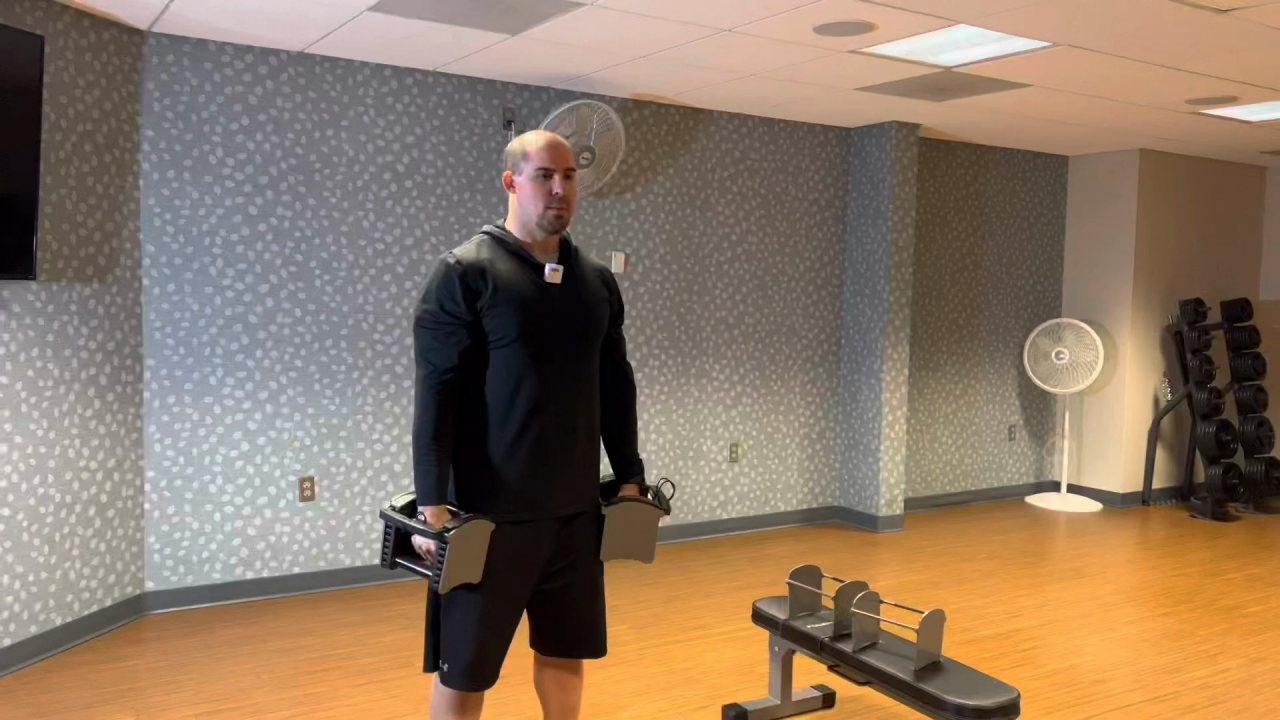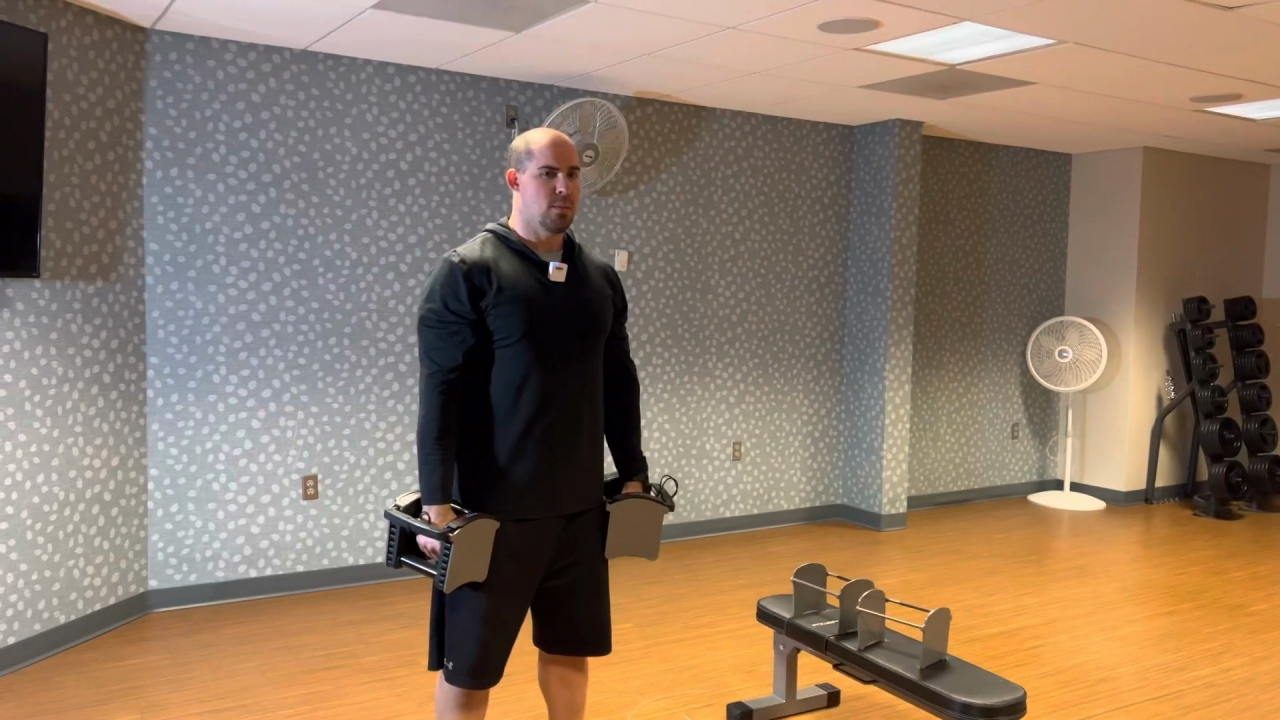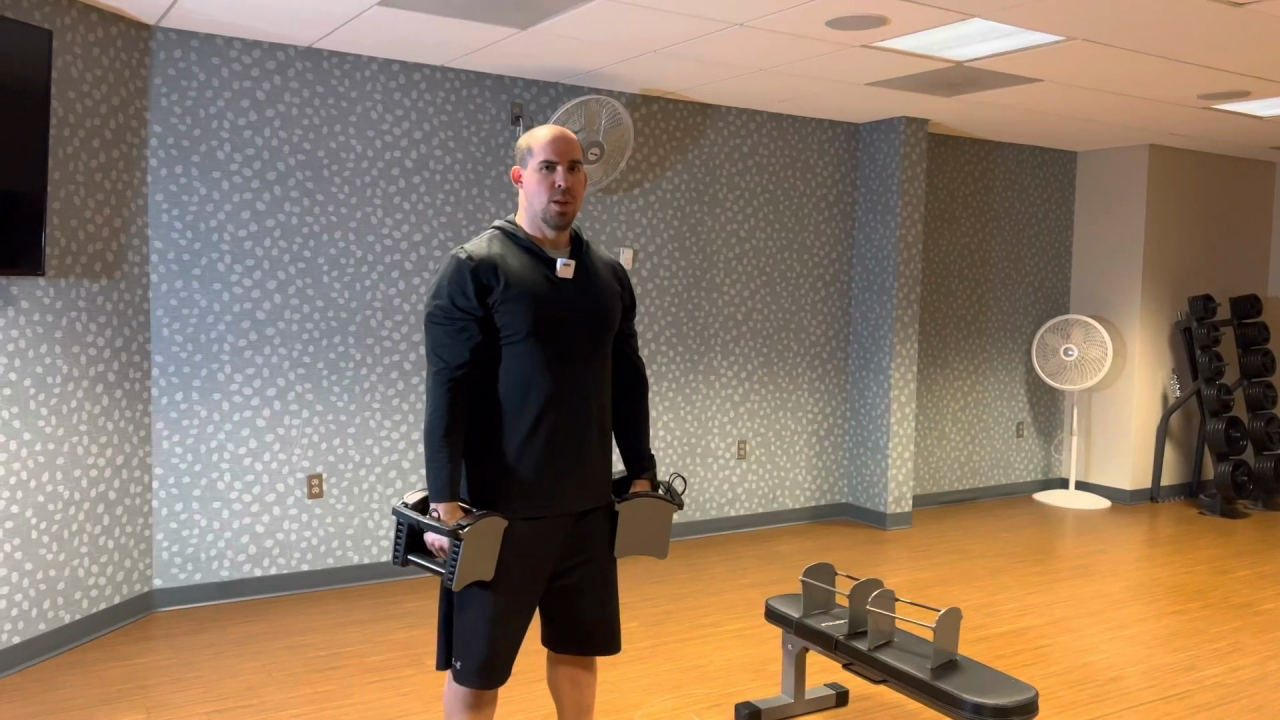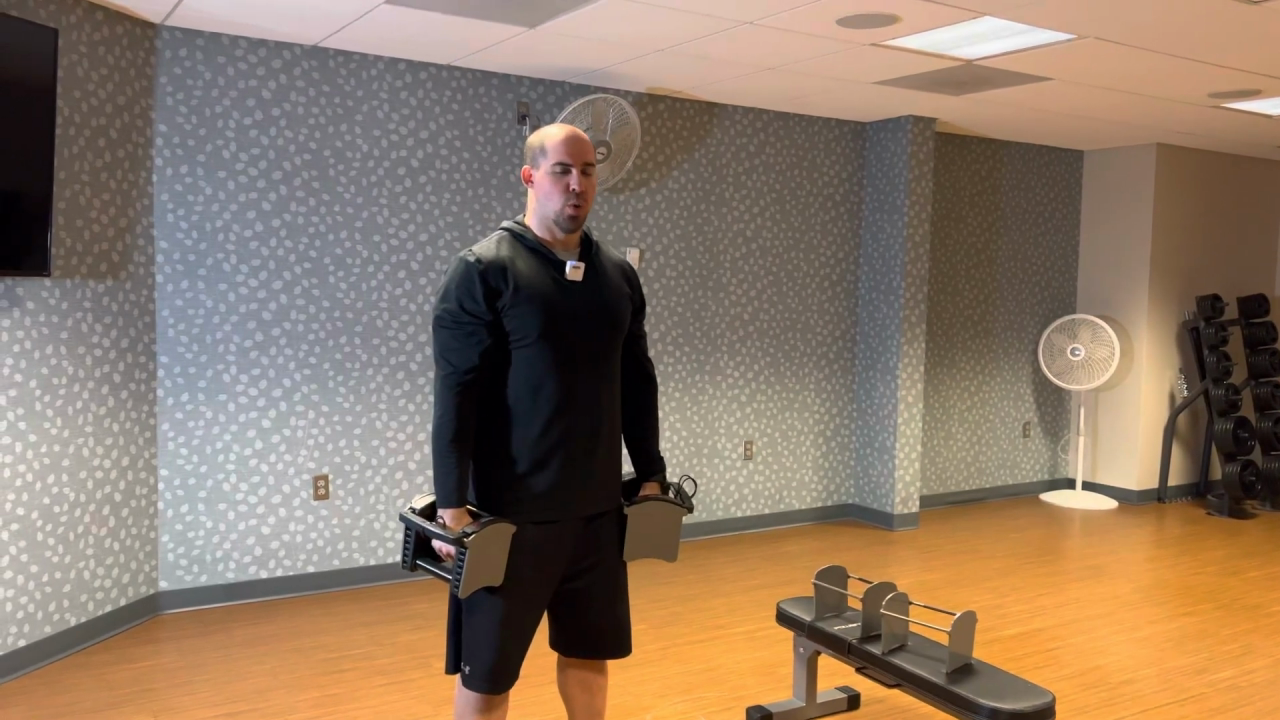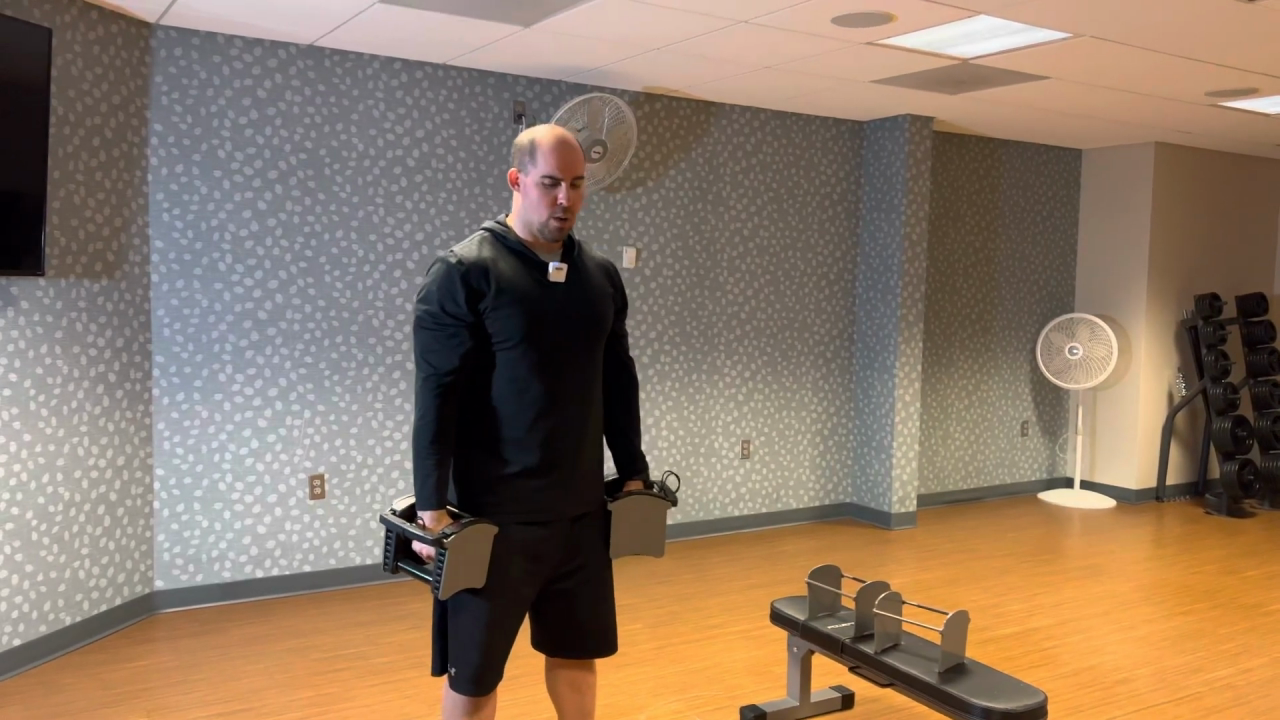
dt=0.5s
person 1, frame 1
left shoulder: (597, 281)
right shoulder: (464, 273)
left elbow: (615, 386)
right elbow: (436, 393)
left wrist: (629, 477)
right wrist: (432, 503)
left hip: (575, 508)
right hip: (488, 512)
left knee: (565, 651)
right knee: (464, 667)
person 1, frame 2
left shoulder: (600, 278)
right shoulder: (468, 272)
left elbow: (619, 383)
right elbow: (441, 393)
left wrist: (633, 474)
right wrist: (436, 502)
left hip: (580, 506)
right hip: (493, 510)
left knee: (570, 649)
right knee: (469, 665)
person 1, frame 3
left shoulder: (608, 274)
right shoulder: (474, 268)
left elbow: (628, 380)
right elbow: (448, 389)
left wrist: (641, 472)
right wrist: (445, 500)
left hip: (588, 504)
right hip: (500, 507)
left knee: (579, 647)
right knee: (478, 664)
person 1, frame 4
left shoulder: (618, 275)
right shoulder: (483, 271)
left elbow: (638, 383)
right elbow: (456, 395)
left wrist: (651, 475)
right wrist: (453, 505)
left hip: (597, 508)
right hip: (510, 513)
left knee: (590, 652)
right knee: (488, 670)
person 1, frame 5
left shoulder: (601, 276)
right shoulder: (464, 273)
left elbow: (618, 383)
right elbow: (436, 397)
left wrist: (633, 473)
right wrist: (431, 506)
left hip: (581, 508)
right hip: (492, 514)
left knee: (577, 651)
right knee: (473, 669)
